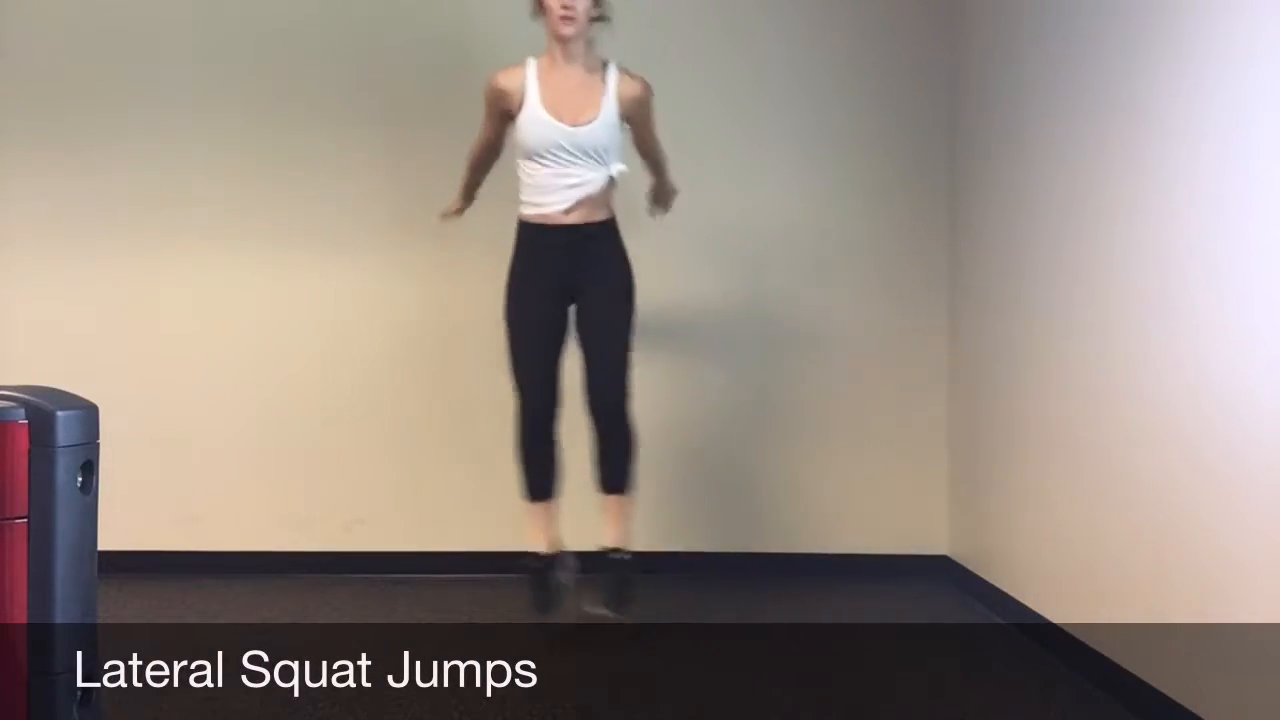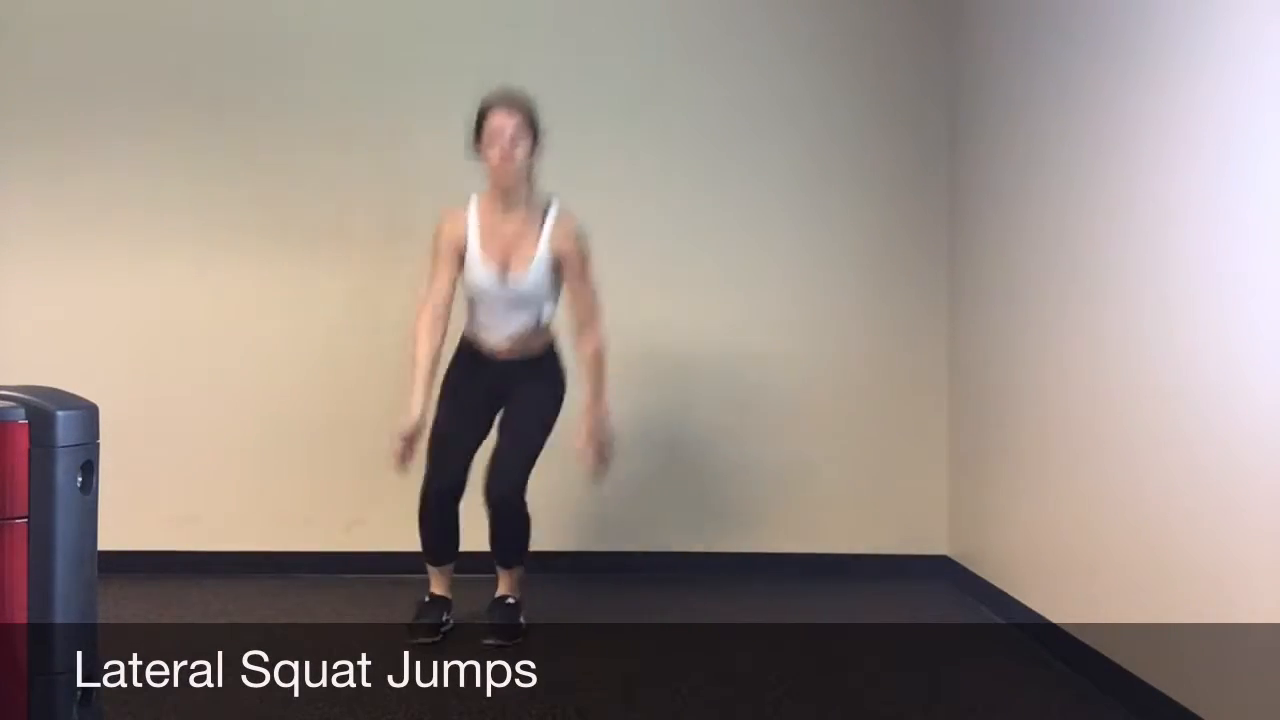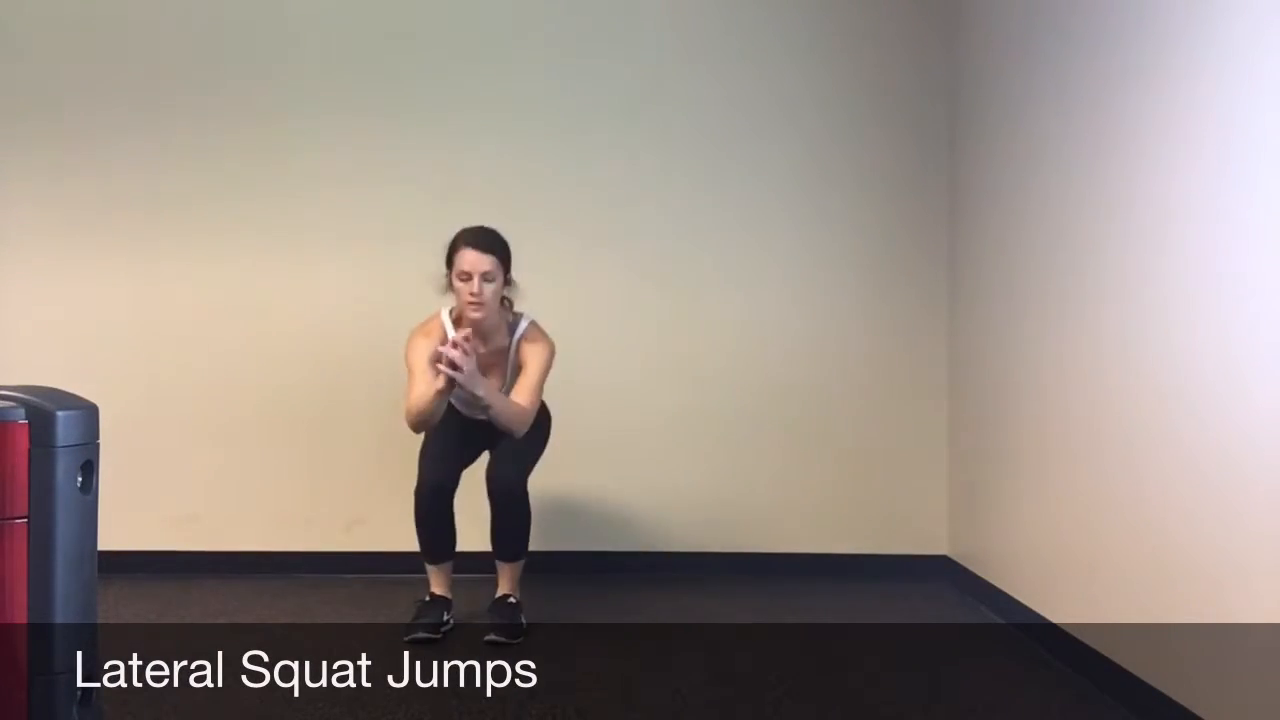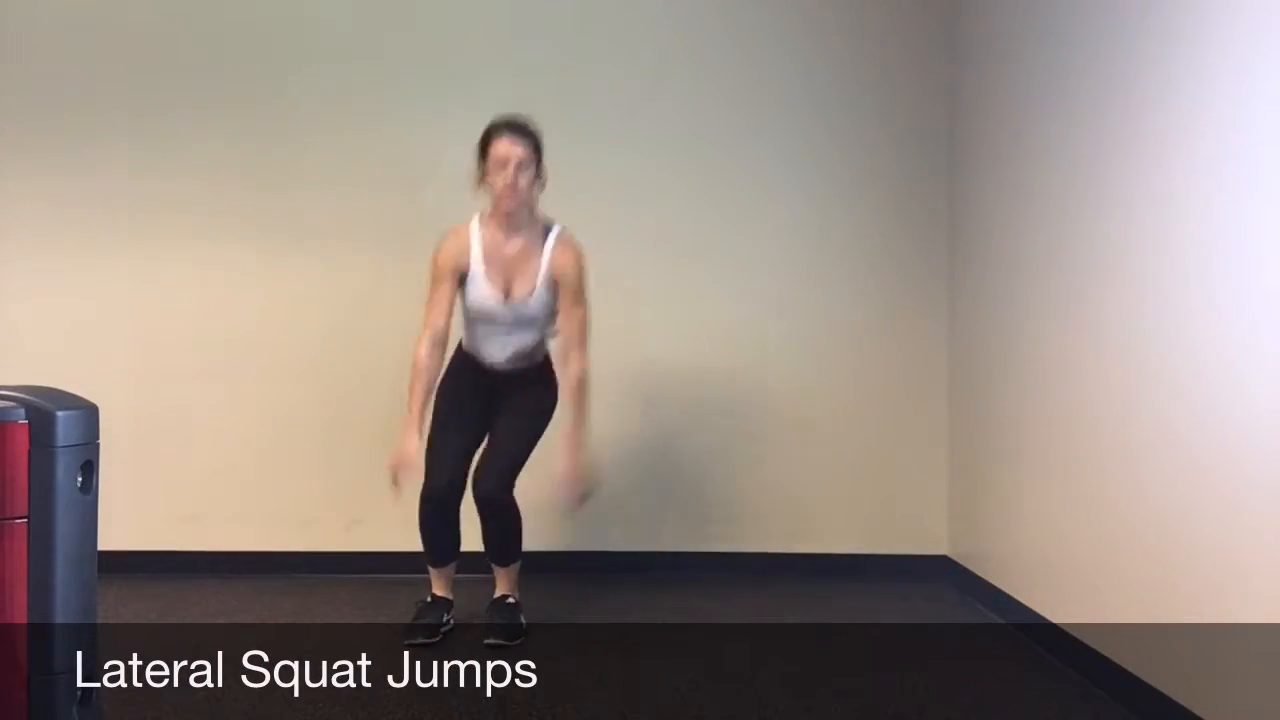
dt=0.3s
person 1, frame 1
left shoulder: (629, 90)
right shoulder: (511, 87)
left elbow: (649, 149)
right elbow: (486, 149)
left wrist: (663, 187)
right wrist: (463, 199)
left hip: (601, 255)
right hip: (536, 255)
left knee: (609, 404)
right knee: (537, 407)
left ankle: (617, 549)
right ankle: (544, 550)
person 1, frame 2
left shoulder: (562, 233)
right shoulder: (458, 225)
left elbow: (588, 328)
right elbow: (432, 315)
left wrist: (595, 415)
right wrist: (417, 403)
left hip: (536, 374)
right hip: (473, 367)
left knee: (505, 487)
right knee: (441, 485)
left ankle: (509, 598)
right ankle: (438, 597)
person 1, frame 3
left shoulder: (533, 341)
right shoulder: (430, 336)
left elbow: (521, 418)
right elbow: (416, 414)
left wrist: (480, 391)
right wrist: (443, 384)
left hip: (516, 423)
right hip: (458, 420)
left knee: (505, 483)
right knee: (431, 487)
left ankle: (508, 597)
right ankle: (438, 596)
person 1, frame 4
left shoulder: (562, 253)
right shoulder: (457, 245)
left elbow: (574, 356)
right elbow: (431, 339)
left wrist: (575, 446)
right wrist: (412, 428)
left hip: (529, 383)
right hip: (468, 377)
left knee: (490, 485)
right knee: (439, 487)
left ankle: (507, 596)
right ankle: (440, 596)
